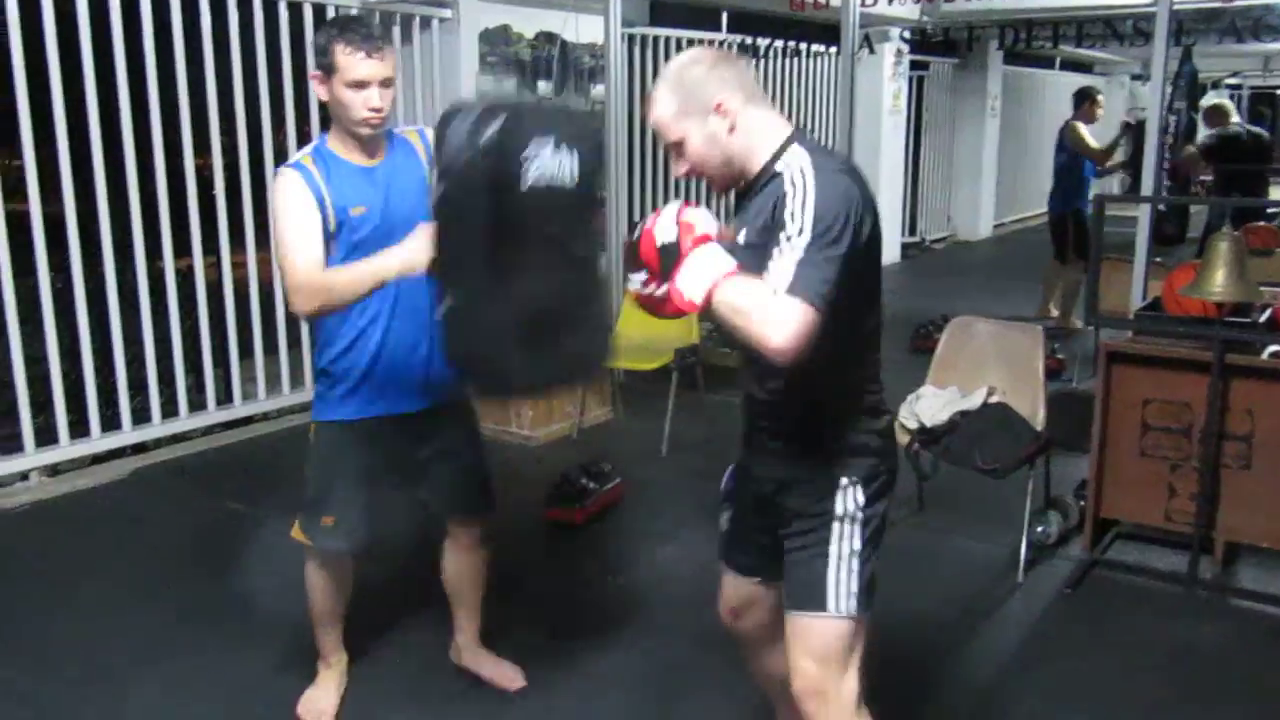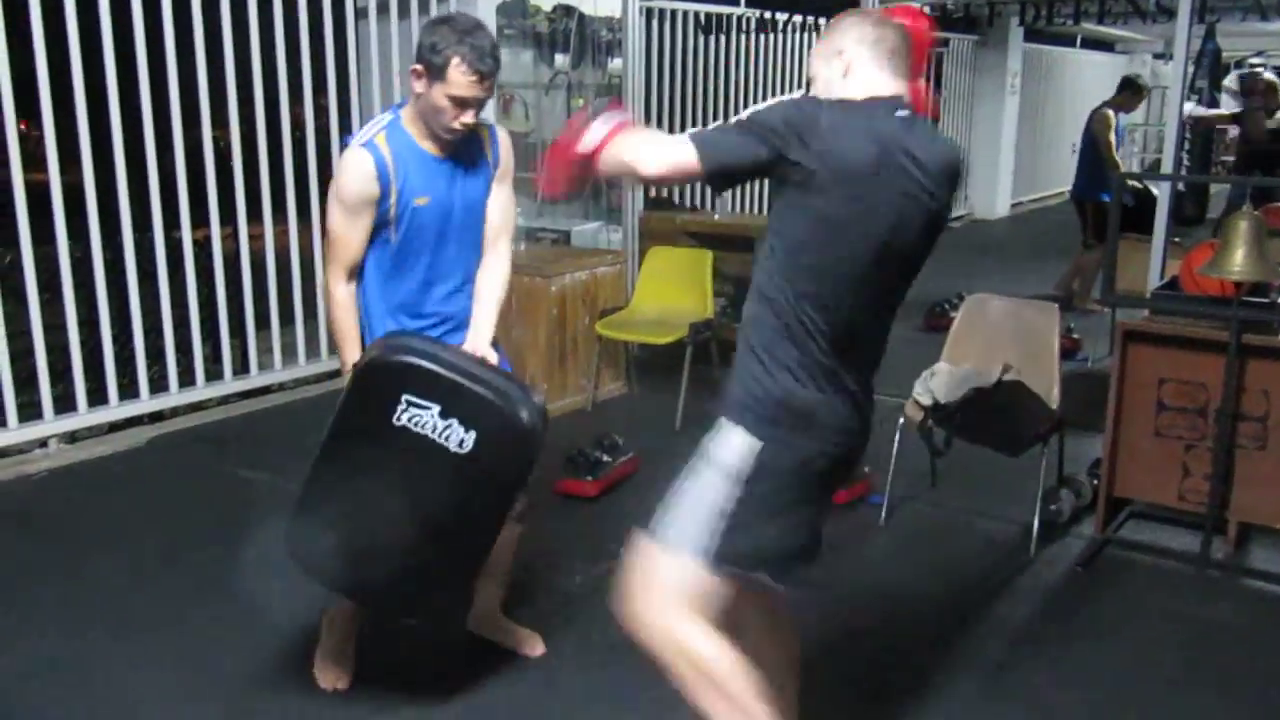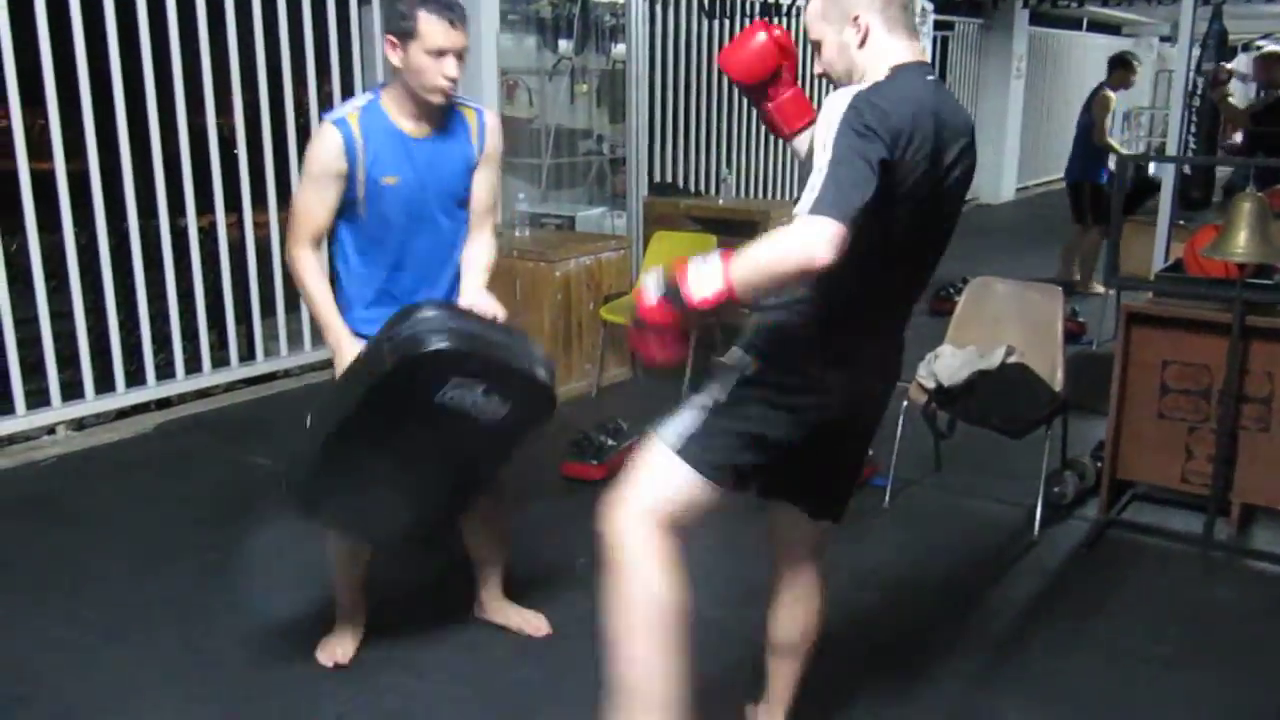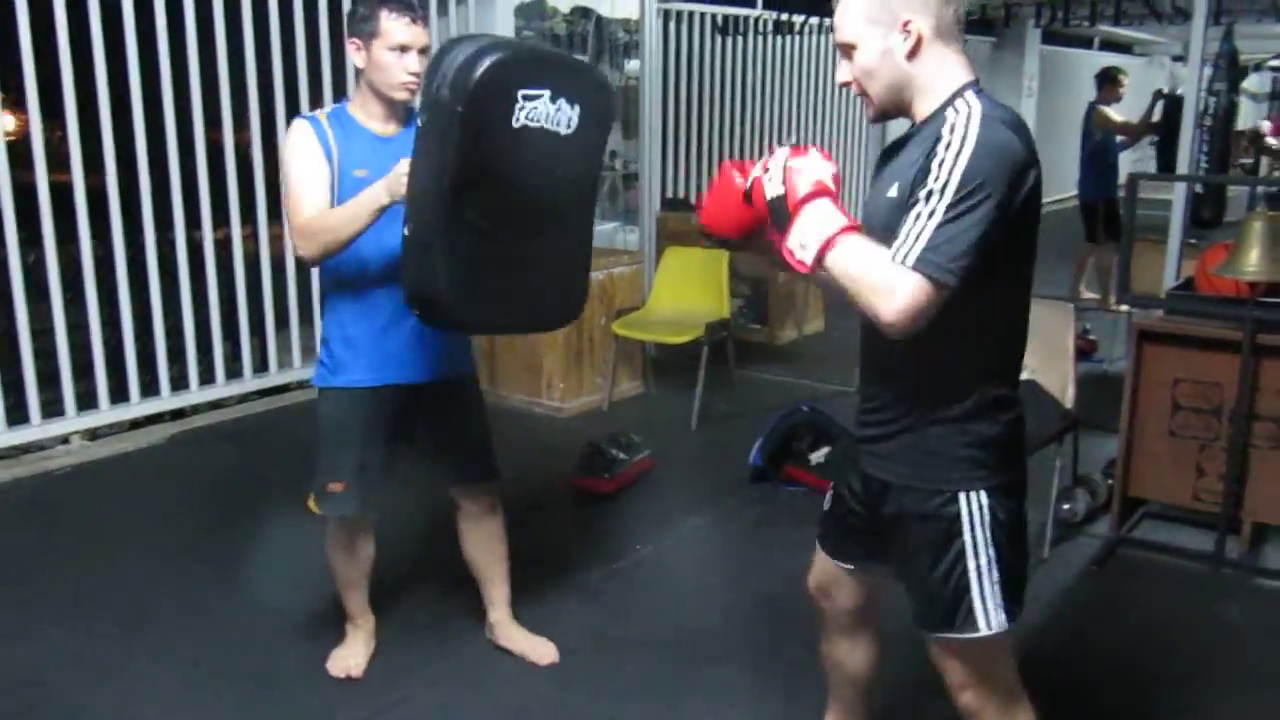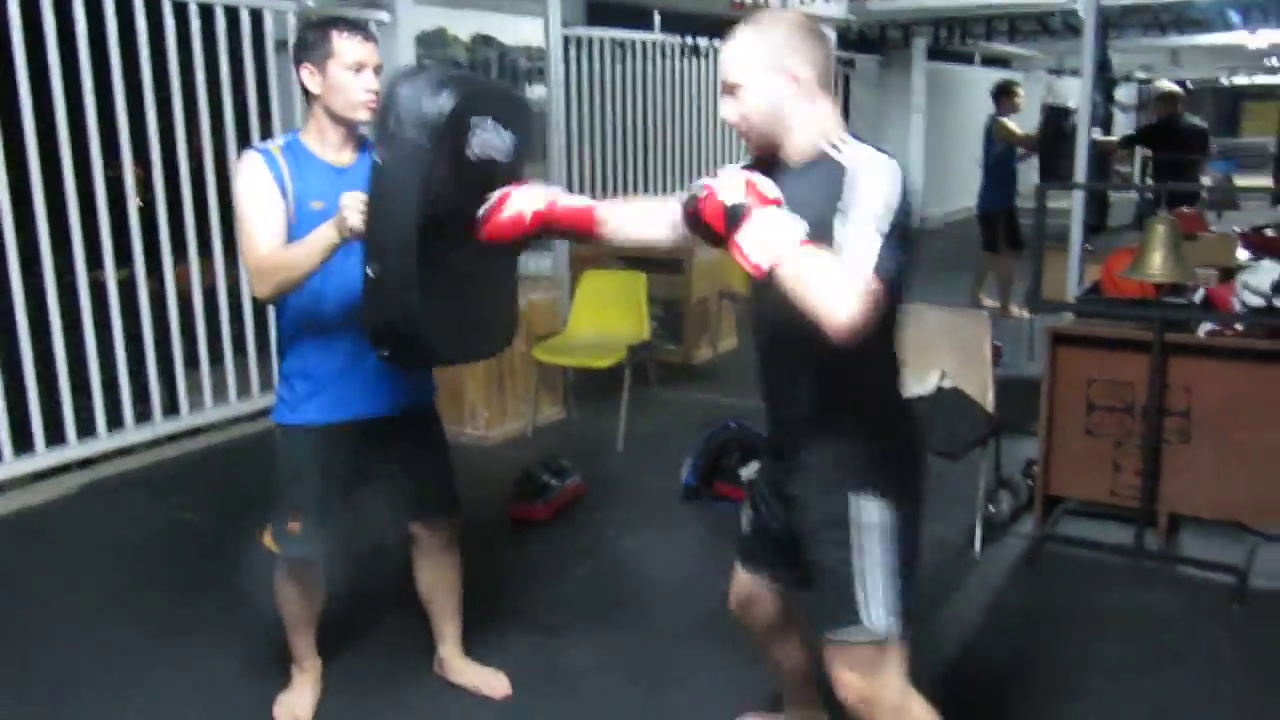
dt=0.5s
person 1, frame 1
left shoulder: (815, 187)
right shoulder: (760, 180)
left elbow: (782, 334)
left wrist: (699, 266)
right wrist: (685, 272)
left hip: (835, 467)
right hip: (769, 452)
right knee: (745, 609)
person 1, frame 2
left shoulder: (810, 121)
right shoulder: (941, 159)
left elbow: (670, 161)
left wrist: (599, 140)
left hip: (773, 412)
right hip: (832, 418)
left knee: (660, 613)
right knee: (743, 587)
person 1, frame 3
left shoulder: (866, 105)
right shoulder: (947, 119)
left elbow: (816, 243)
left wrist: (692, 288)
right wrist: (774, 93)
left hip: (793, 364)
right hip: (860, 379)
left knee: (637, 517)
right knee: (795, 557)
person 1, frame 4
left shoulder: (980, 139)
right shoulder: (919, 141)
left elbow: (898, 302)
right elbow: (857, 264)
left wrist: (813, 206)
right wrist: (772, 215)
left hip: (952, 459)
right hip: (887, 442)
right knee: (836, 592)
person 1, frame 5
left shoulder: (868, 177)
right shoulder: (772, 176)
left elbow: (844, 311)
right elbow: (669, 225)
left wrist: (761, 221)
right wrist: (559, 210)
left hip: (858, 469)
right hip: (797, 455)
right knee: (755, 601)
person 2, frame 1
left shoulder: (422, 148)
right shoulder: (300, 181)
right elbow: (306, 295)
right wrist: (394, 261)
left hip: (437, 385)
right hip: (352, 399)
left knee: (470, 521)
right knee: (330, 544)
left ankle: (467, 644)
right ankle: (331, 663)
person 2, frame 2
left shoulder: (493, 146)
right shoulder: (368, 160)
left elbow: (497, 250)
right elbow: (341, 278)
left wrist: (480, 338)
left hip: (472, 357)
left ankle: (487, 611)
right ankle: (339, 626)
person 2, frame 3
left shoulder: (480, 127)
right shoulder: (342, 135)
left elbow: (480, 228)
right elbow: (302, 248)
left wrist: (473, 289)
right wrist: (341, 340)
right hip: (374, 345)
left ankle: (490, 595)
right ankle: (348, 611)
person 2, frame 4
right shoulder: (313, 135)
right elbow: (308, 241)
right wrist: (389, 190)
left hip: (441, 355)
right hip: (356, 364)
left knee: (478, 494)
right knee: (348, 508)
left ankle: (500, 619)
right ankle: (359, 623)
person 2, frame 5
right shoulder: (265, 167)
right elbow: (264, 279)
right wrist: (337, 230)
left hip: (401, 387)
right hip: (315, 400)
left knee: (435, 527)
right knee: (300, 549)
left ankle: (450, 655)
person 3, frame 1
left shoulder: (1078, 130)
right shoulder: (1074, 128)
left elbow: (1095, 169)
right elbow: (1098, 156)
left wrist: (1121, 165)
right wrist: (1121, 135)
left hip: (1065, 205)
right hip: (1069, 207)
left knee: (1061, 259)
right knee: (1077, 262)
left ankle: (1046, 307)
right ankle: (1066, 317)
person 3, frame 2
left shoulder: (1114, 116)
right shoulder: (1105, 115)
right elbow: (1110, 158)
right wrist: (1128, 183)
left hip: (1099, 191)
right hip: (1092, 192)
left knee: (1093, 245)
right knee: (1099, 246)
left ankle: (1066, 284)
right ankle: (1082, 298)
person 3, frame 3
left shoulder: (1102, 93)
right shoulder: (1106, 97)
right elbow: (1100, 139)
left hip: (1083, 171)
right hip: (1088, 174)
left knee: (1085, 226)
right knee: (1098, 227)
left ankle: (1067, 271)
right ankle: (1086, 282)
person 3, frame 4
left shoulder: (1100, 112)
right shoulder: (1100, 113)
left elbow: (1118, 144)
right elbow: (1134, 130)
left wrist: (1148, 129)
right wrist: (1154, 102)
left hip: (1096, 189)
right hip: (1099, 191)
left knee: (1095, 243)
right knee: (1108, 243)
left ankle: (1077, 289)
right ankle: (1107, 299)
person 3, frame 5
left shoulder: (999, 124)
right shoulder: (1002, 125)
left elbow: (1012, 156)
right elbow: (1032, 143)
left wrist: (1036, 147)
left hip: (994, 199)
right hip: (999, 201)
left knee: (993, 251)
right knee: (1009, 252)
left ankle: (977, 296)
right ankle: (1007, 306)
